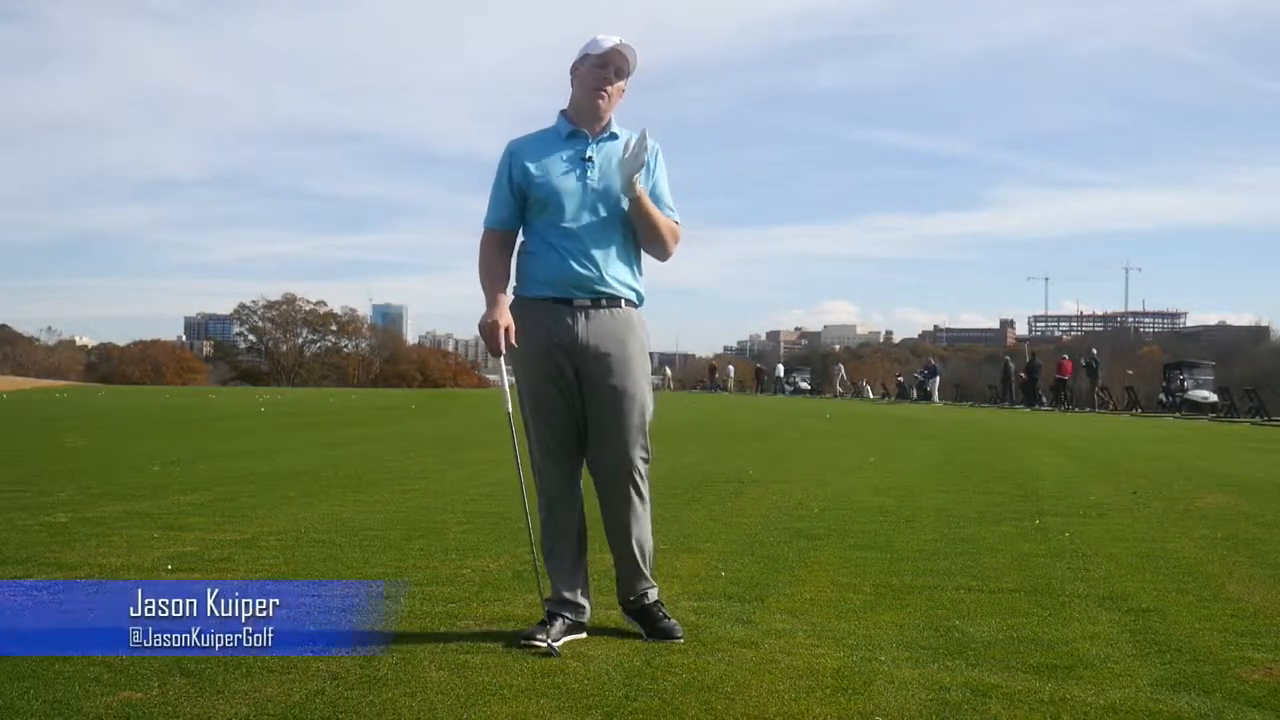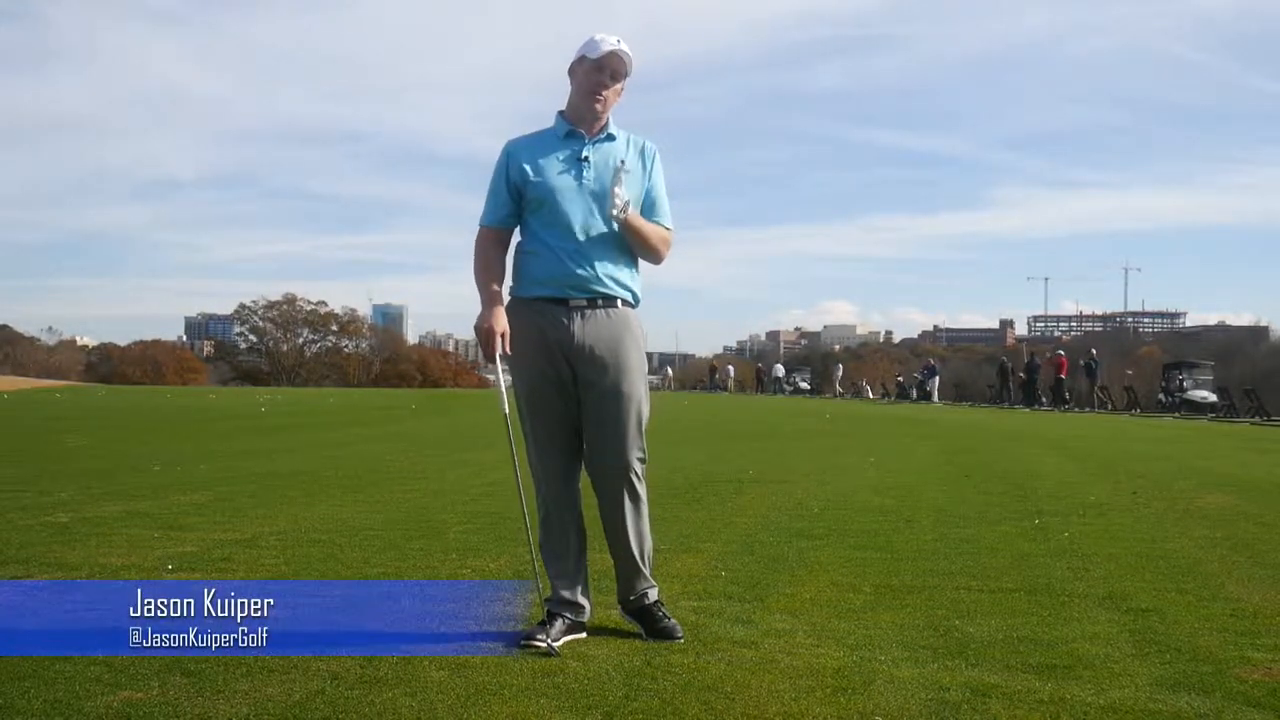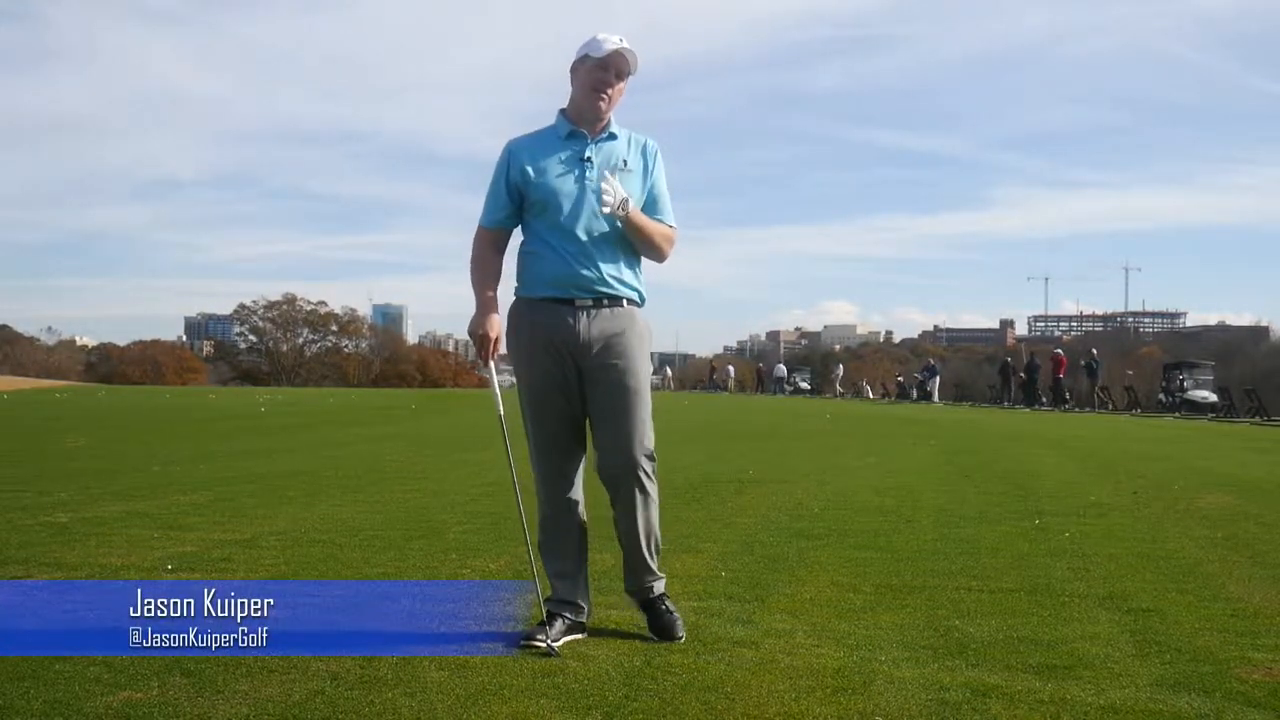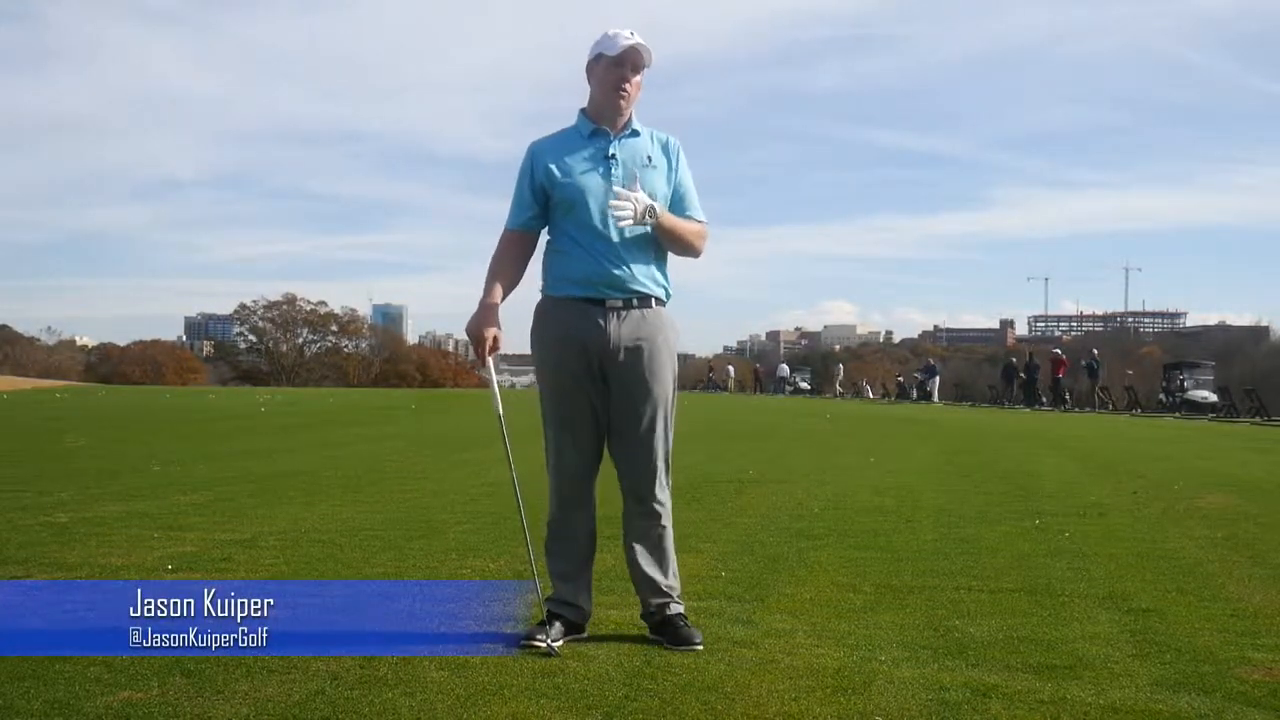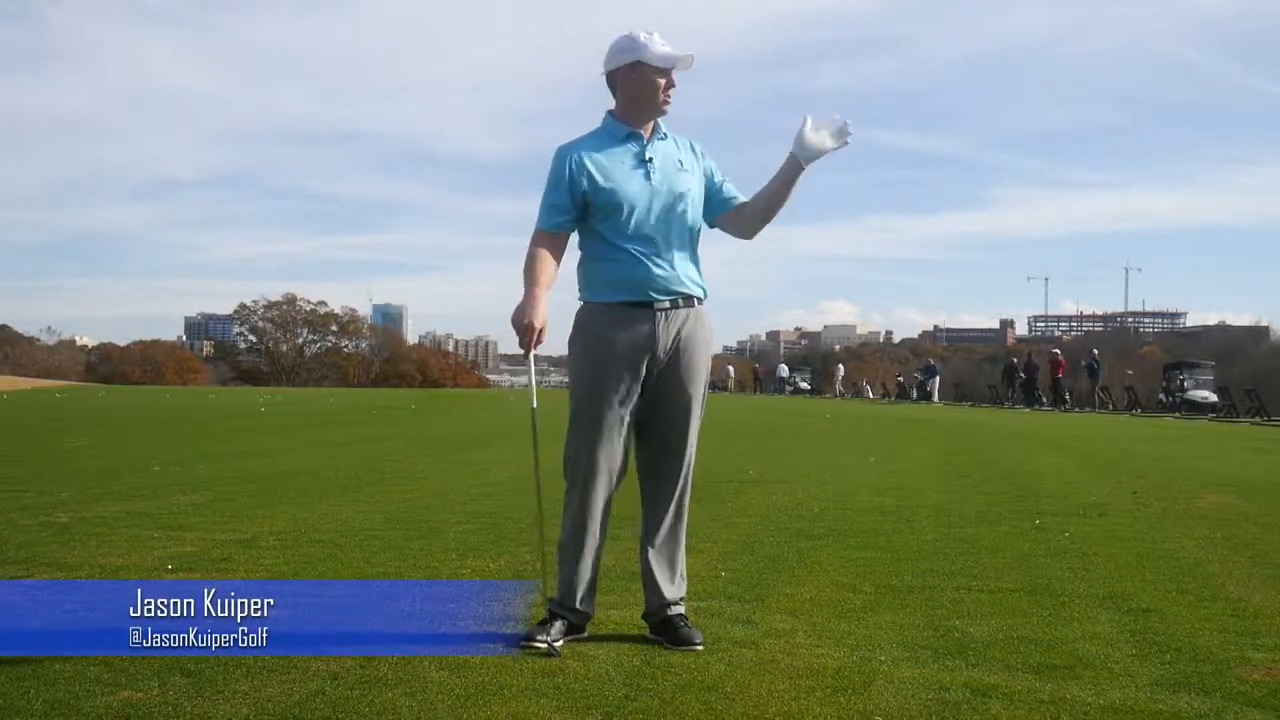
dt=0.4s
person 1, frame 1
left shoulder: (644, 154)
right shoulder: (524, 152)
left elbow: (665, 246)
right elbow: (496, 238)
left wrist: (634, 190)
right wrist: (497, 301)
left hip: (617, 321)
right hip: (540, 320)
left knee: (625, 463)
right knee: (555, 469)
left ankle: (639, 593)
right ankle: (567, 605)
person 1, frame 2
left shoulder: (641, 154)
right shoulder: (520, 152)
left elbow: (660, 249)
right elbow: (492, 237)
left wrist: (626, 217)
right wrist: (492, 304)
left hip: (612, 321)
right hip: (536, 321)
left knee: (621, 464)
right knee: (553, 470)
left ankle: (639, 593)
right ankle: (567, 604)
person 1, frame 3
left shoulder: (643, 153)
right shoulder: (522, 152)
left elbow: (663, 246)
right elbow: (491, 237)
left wrist: (624, 211)
right wrist: (486, 306)
left hip: (617, 321)
right hip: (541, 320)
left knee: (629, 461)
right knee: (555, 470)
left ankle: (647, 584)
right ankle: (568, 604)
person 1, frame 4
left shoulder: (666, 151)
right shoulder: (546, 154)
left elbow: (695, 243)
right elbow: (518, 238)
left wrist: (657, 216)
right wrist: (490, 304)
left hip: (645, 323)
right hip: (567, 321)
left knee: (648, 474)
right knee: (570, 472)
left ankle: (663, 604)
right ankle: (568, 606)
person 1, frame 5
left shoulder: (689, 154)
right shoulder: (578, 158)
left elbow: (744, 221)
right elbow: (548, 240)
left wrist: (798, 161)
right wrist: (534, 297)
left hip: (685, 323)
right hip: (611, 325)
left knee: (670, 473)
right knee: (591, 468)
left ankle: (666, 603)
right ankle: (570, 606)
